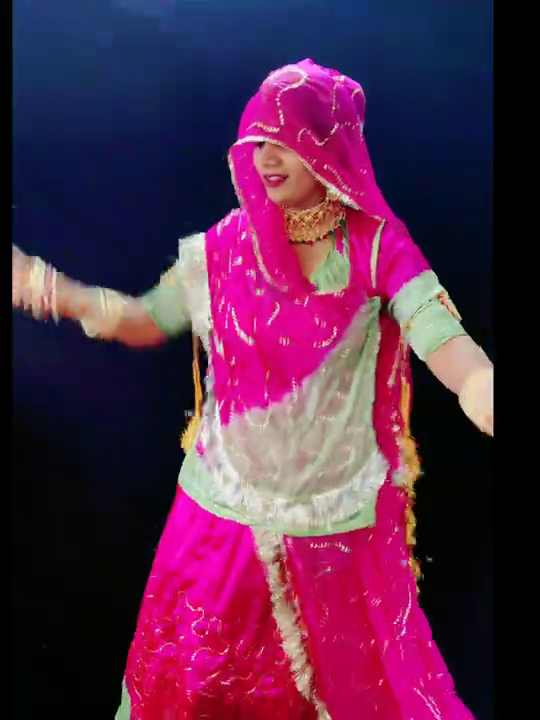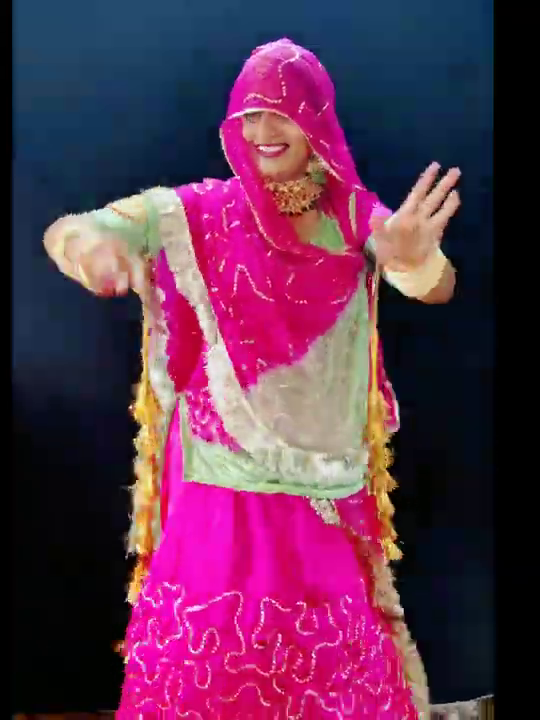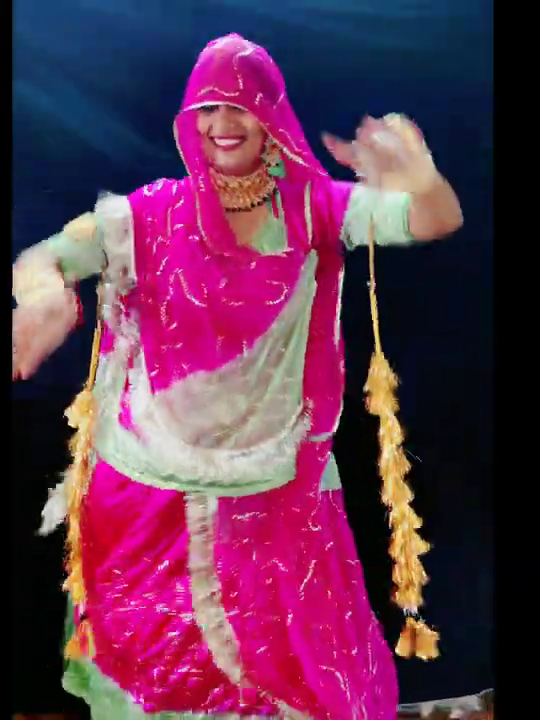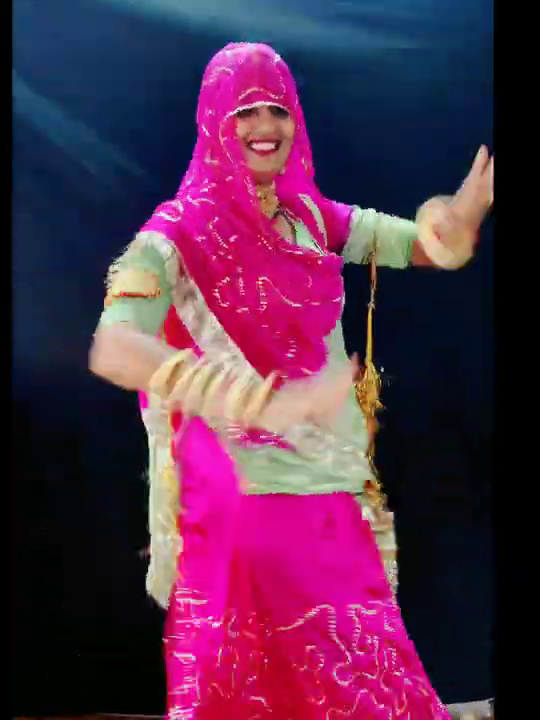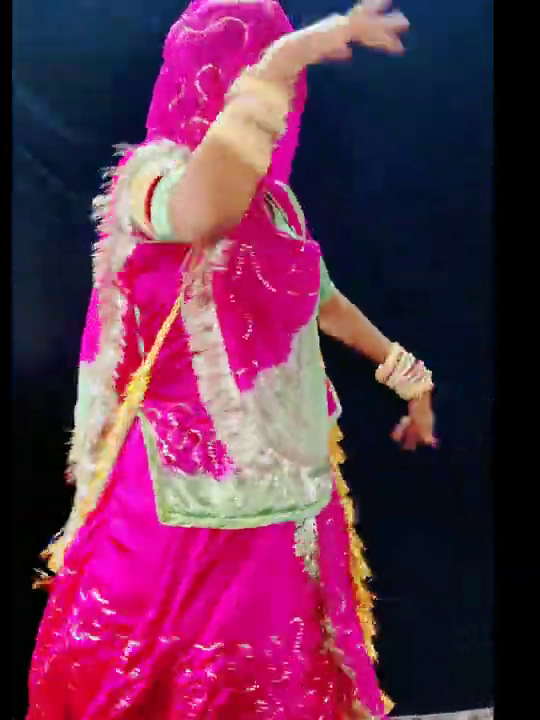
dt=0.7s
person 1, frame 1
left shoulder: (380, 245)
right shoulder: (226, 244)
left elbow: (444, 343)
right elbow: (149, 320)
left wrist: (485, 391)
right wrist: (53, 294)
left hip: (342, 510)
right hip: (226, 503)
right knee: (191, 666)
person 1, frame 2
left shoulder: (353, 211)
right shoulder: (192, 214)
left elbow: (440, 279)
right elbow: (62, 232)
left wrist: (418, 264)
right wrist: (85, 239)
left hip: (329, 482)
right hip: (226, 479)
left knee: (340, 657)
right knee: (209, 661)
person 1, frame 3
left shoulder: (314, 205)
right shoulder: (150, 212)
left elbow: (438, 218)
right elbow: (39, 262)
left wrist: (412, 171)
right wrist: (45, 294)
left hip: (276, 478)
right hip: (156, 475)
left knee: (298, 646)
right knee: (151, 639)
person 1, frame 4
left shoulder: (312, 216)
right shoulder: (174, 232)
left elbow: (426, 247)
right elbow: (111, 351)
left wrist: (455, 221)
right wrist: (245, 398)
left hip: (319, 486)
right hip: (245, 488)
left knee: (345, 662)
person 1, frame 5
left shoulder: (274, 196)
right shoulder: (158, 167)
left elbow: (318, 298)
right elbow: (196, 212)
left wrist: (404, 371)
left hip: (281, 485)
right hip: (185, 491)
